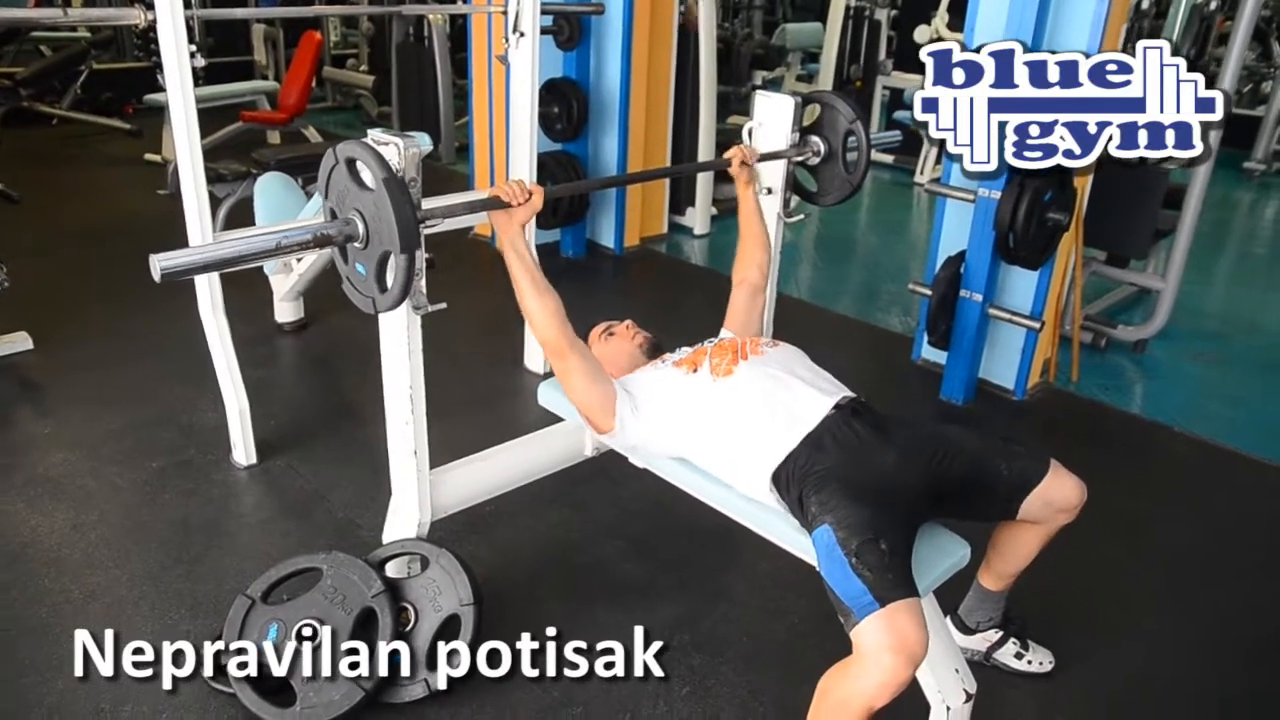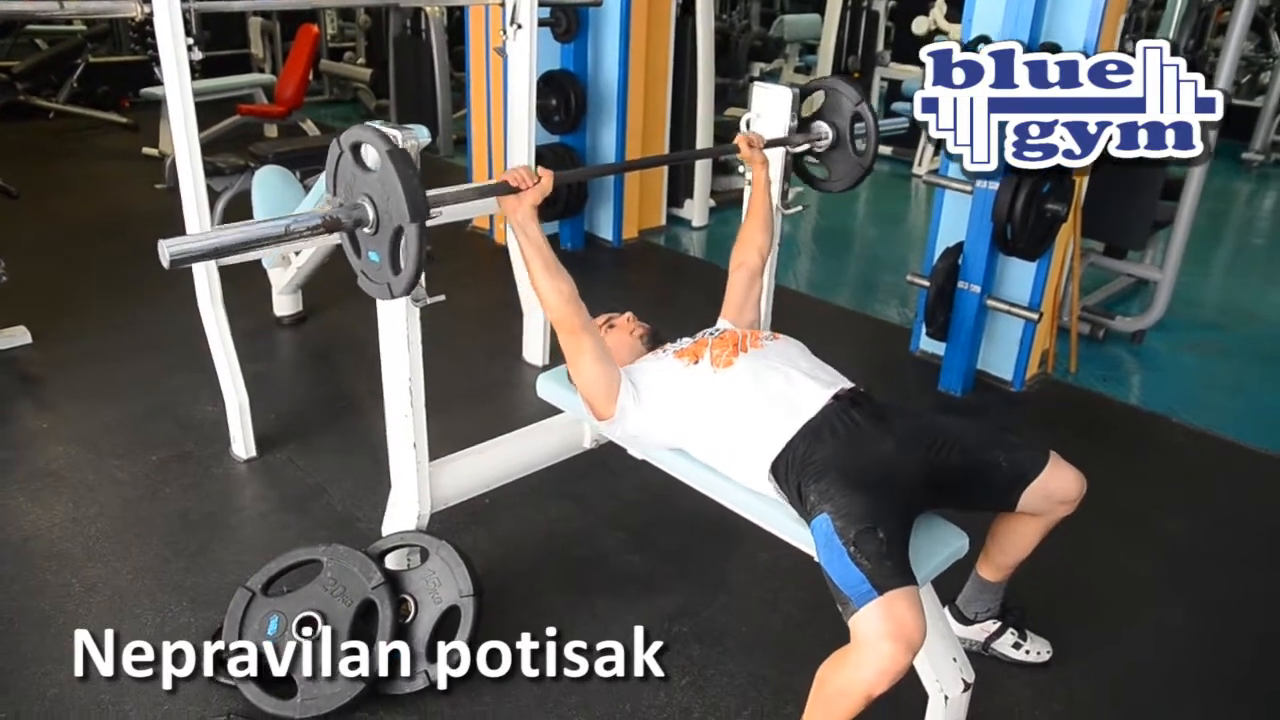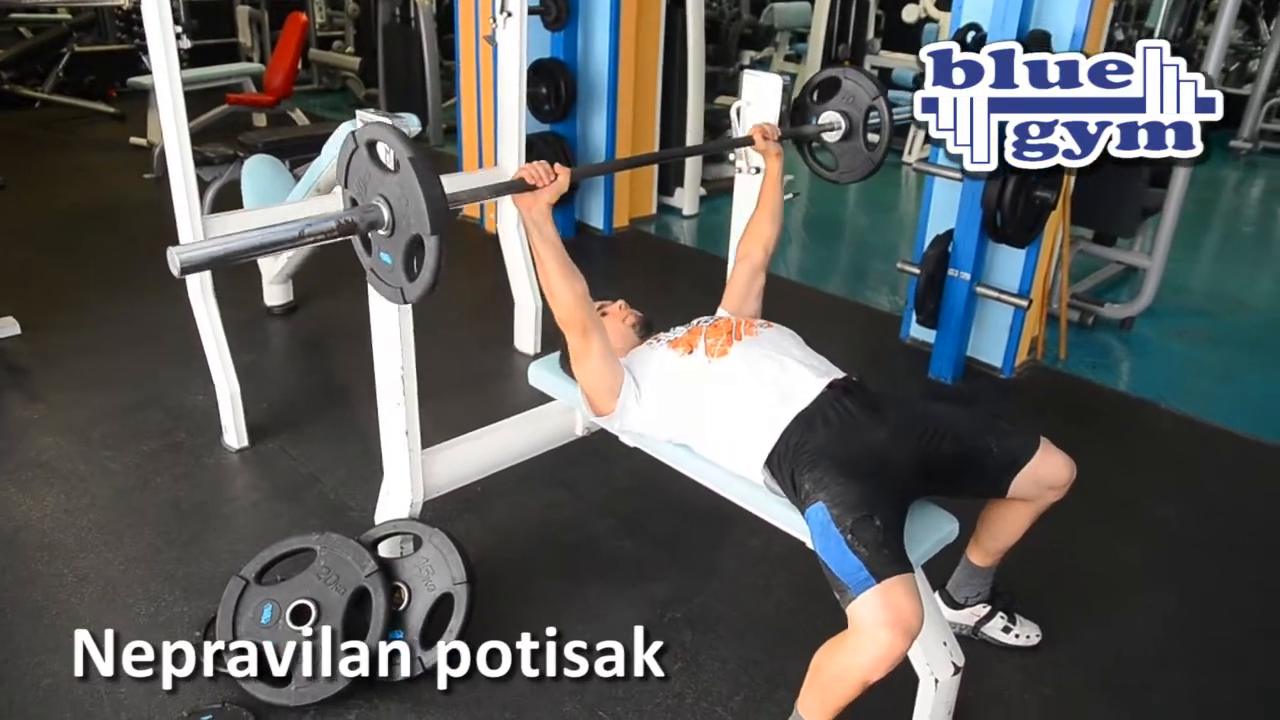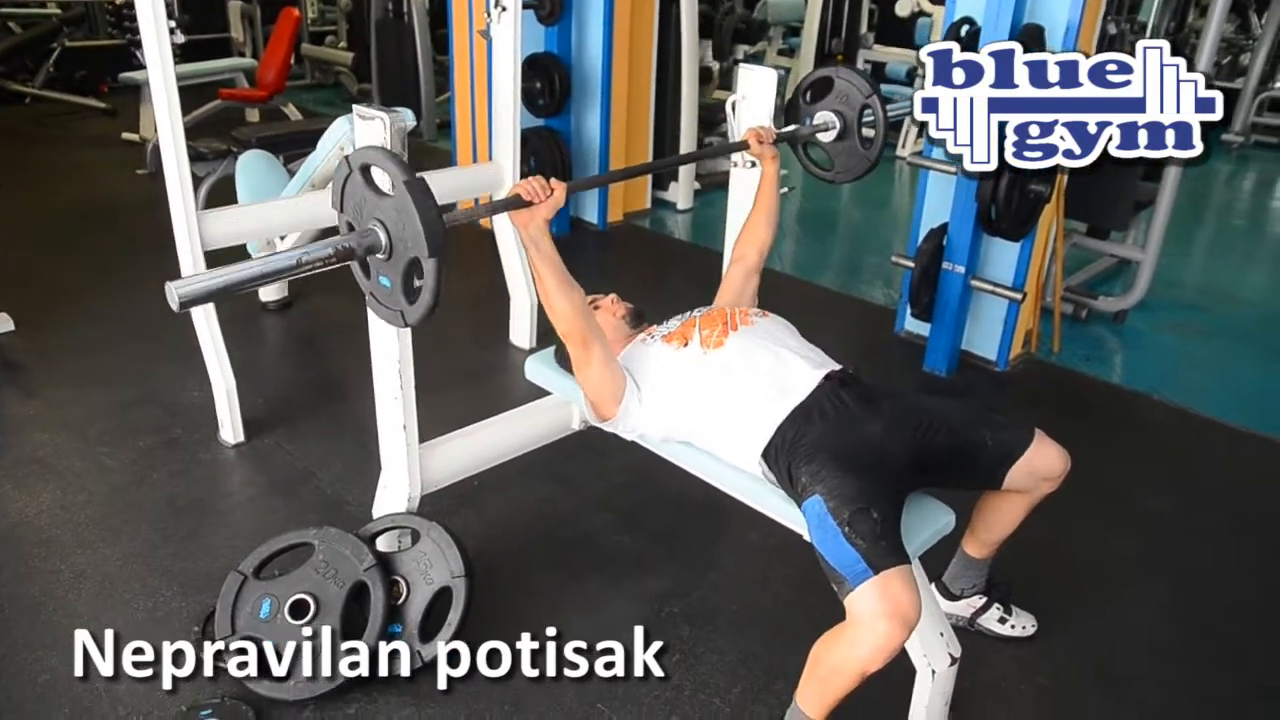
dt=0.5s
person 1, frame 1
left shoulder: (720, 351)
right shoulder: (626, 405)
left elbow: (751, 278)
right elbow: (558, 343)
left wrist: (745, 184)
right wrist: (510, 234)
left hip: (871, 427)
right hip: (814, 469)
left knee: (1061, 495)
right knee: (892, 653)
left ankle: (977, 623)
person 1, frame 2
left shoulder: (718, 338)
right shoulder: (628, 396)
left elbow: (748, 264)
right elbow: (569, 323)
left wrist: (759, 170)
right wrist: (522, 218)
left hip: (872, 418)
right hip: (812, 459)
left knee: (1062, 488)
right knee: (890, 643)
left ankle: (974, 615)
person 1, frame 3
left shoulder: (711, 329)
right shoulder: (624, 390)
left elbow: (753, 257)
right elbow: (573, 323)
left wrist: (773, 163)
right wrist: (536, 214)
left hip: (864, 406)
right hip: (807, 447)
left knee: (1051, 473)
right knee: (887, 630)
left ankle: (965, 598)
person 1, frame 4
left shoulder: (702, 319)
right shoulder: (622, 389)
left elbow: (749, 257)
right elbow: (577, 338)
left wrist: (768, 165)
right wrist: (532, 230)
left hip: (861, 400)
right hip: (803, 439)
left knee: (1046, 465)
right knee: (885, 621)
left ankle: (961, 591)
